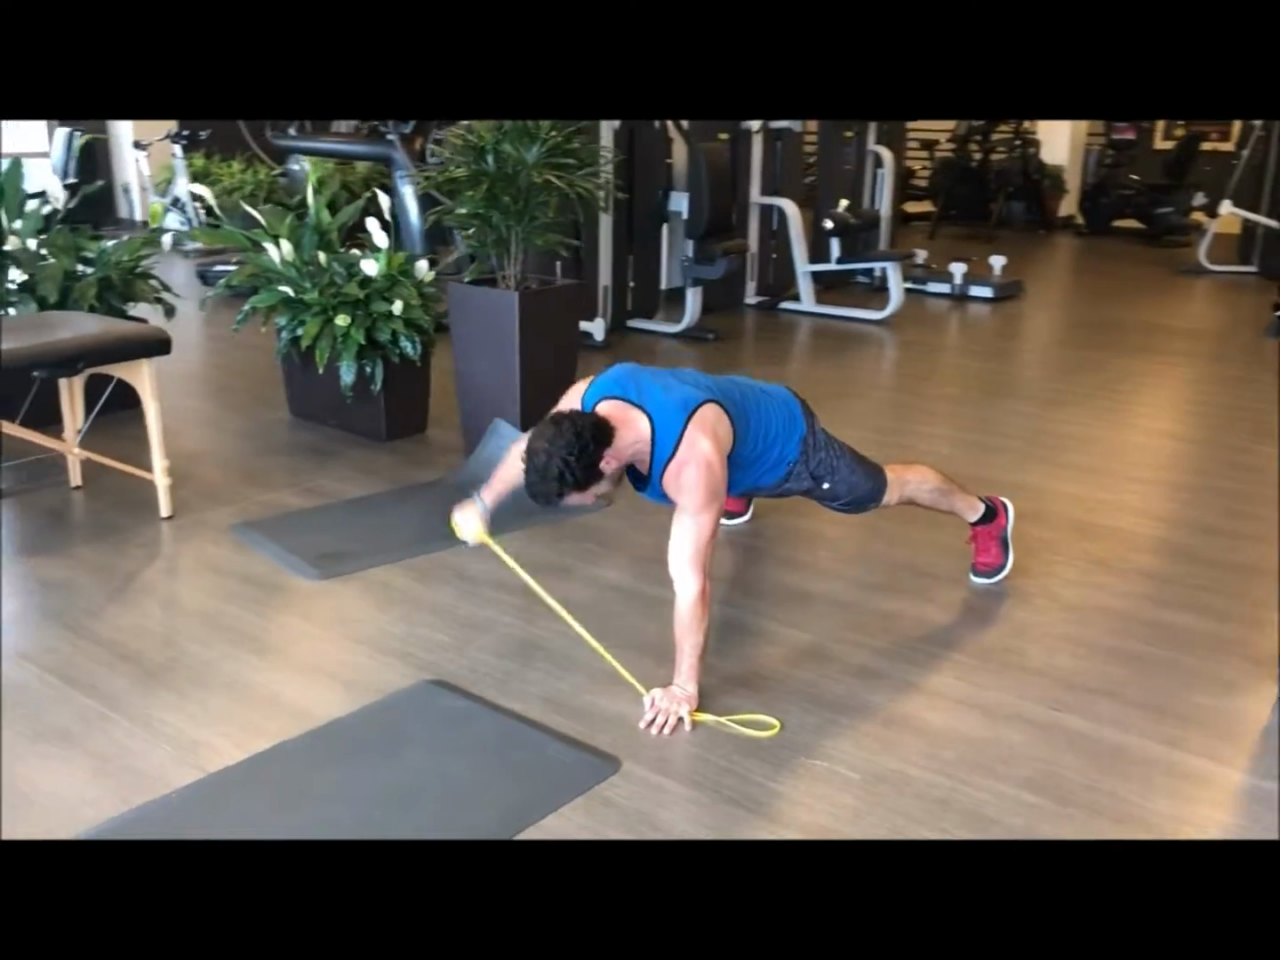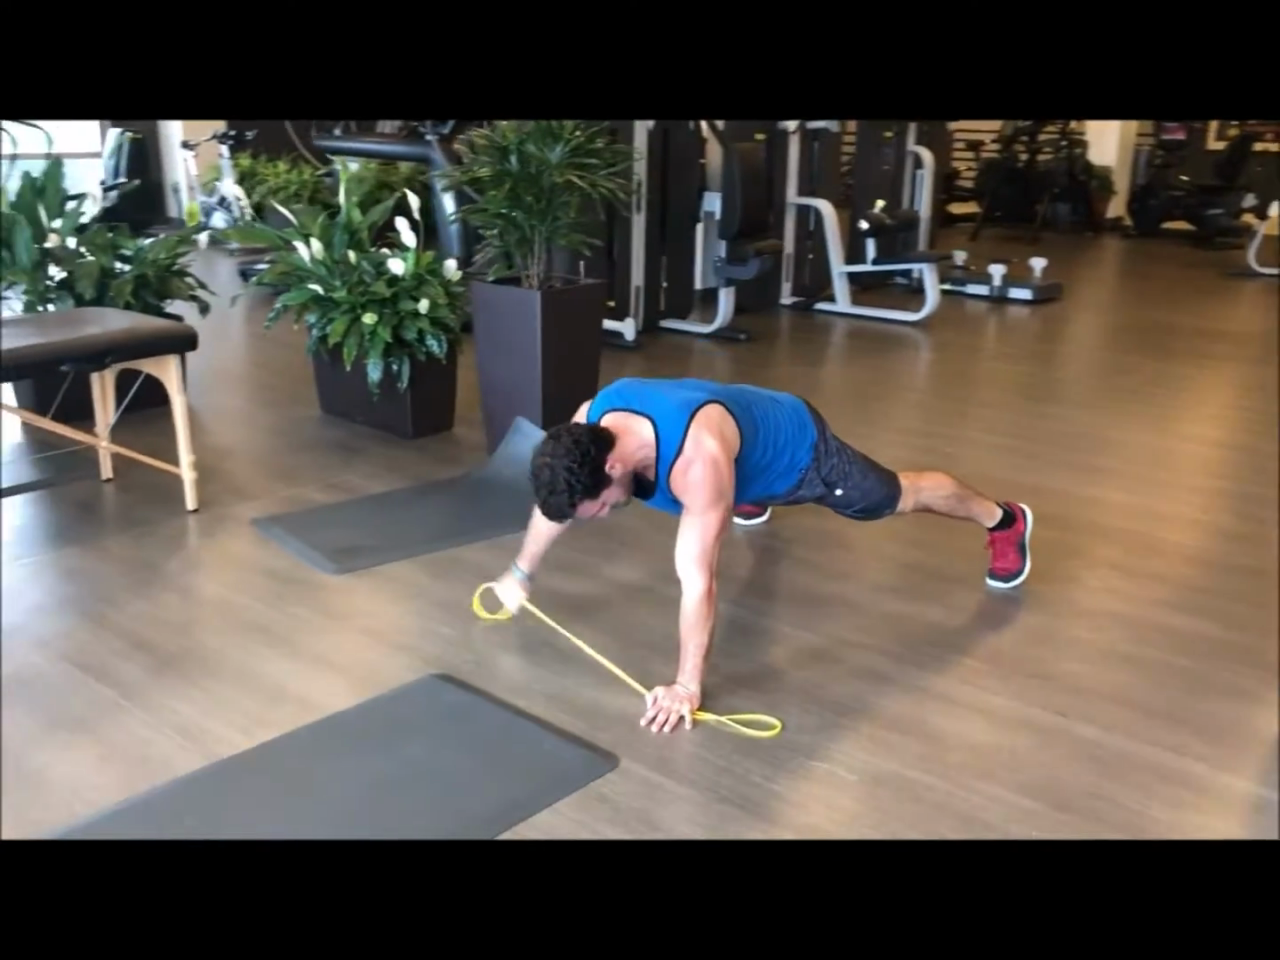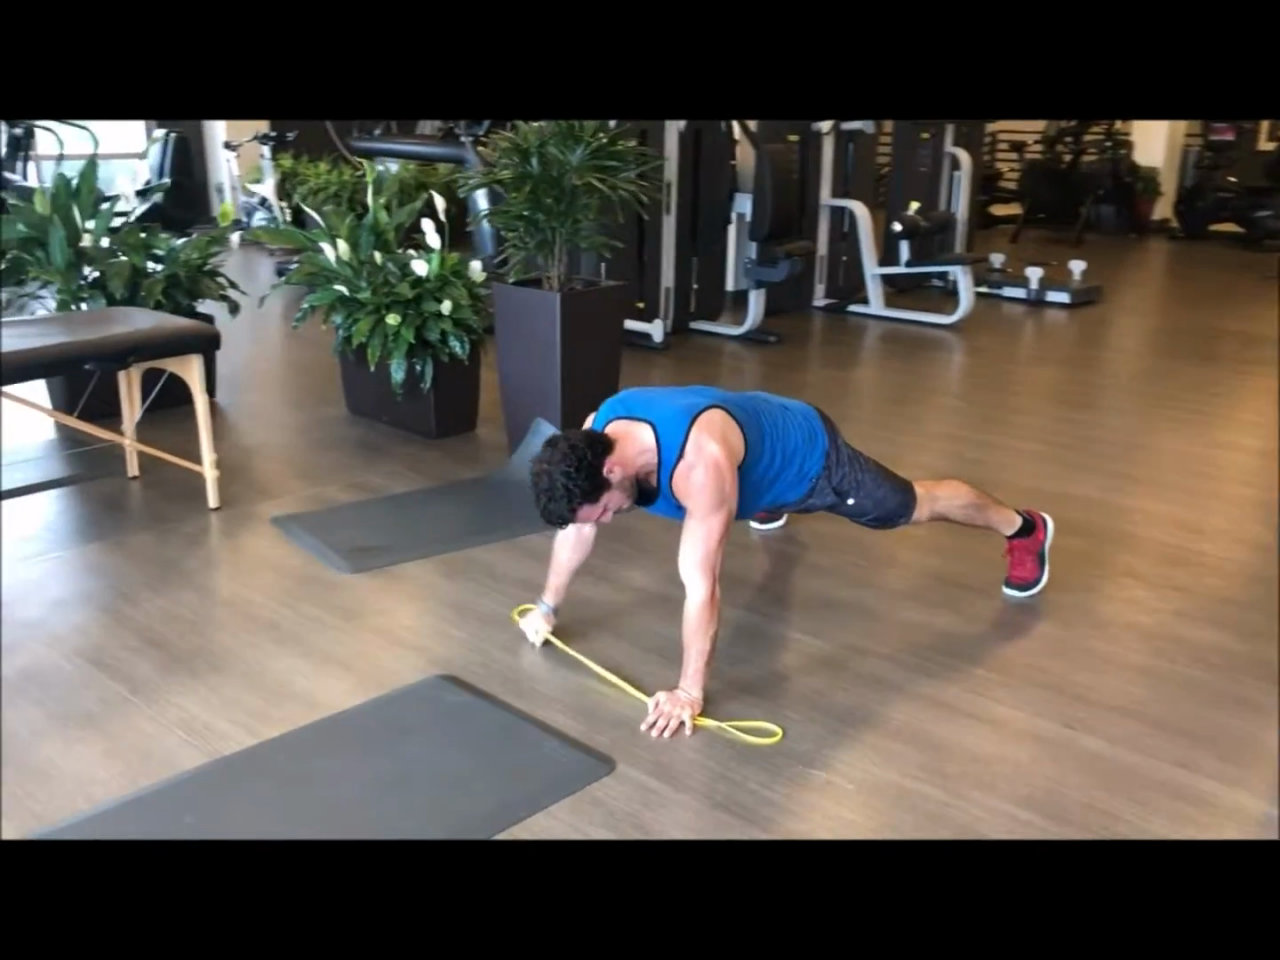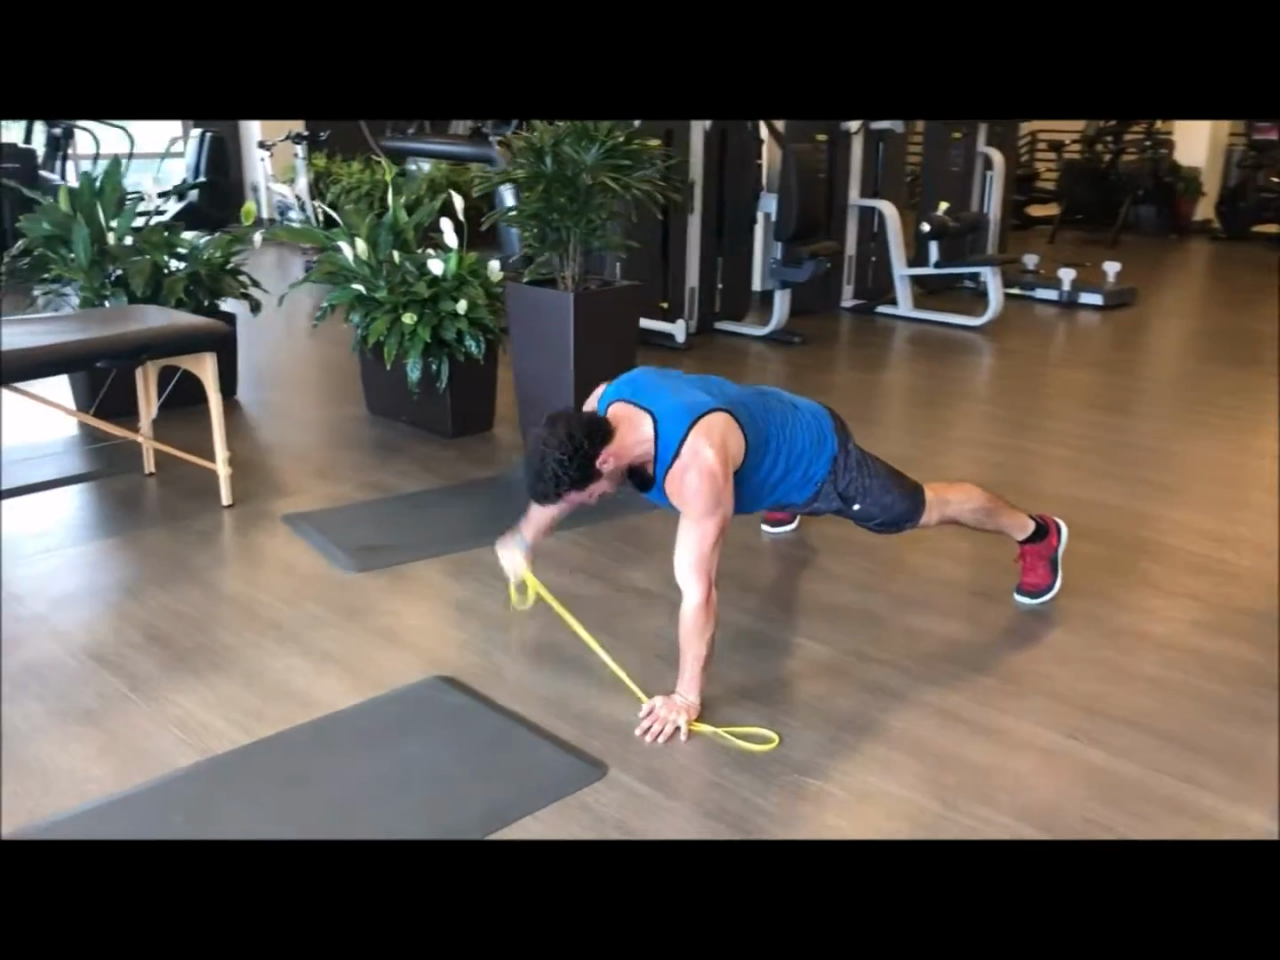
dt=0.2s
person 1, frame 1
left shoulder: (689, 461)
right shoulder: (589, 398)
left elbow: (690, 581)
right elbow: (529, 449)
left wrist: (683, 687)
right wrist: (480, 502)
left hip: (791, 448)
right hip: (748, 411)
left knee: (886, 488)
right knee: (726, 496)
left ankle: (986, 515)
right ankle: (739, 490)
person 1, frame 2
left shoulder: (696, 460)
right shoulder: (592, 419)
left elbow: (697, 581)
right elbow: (554, 499)
left wrist: (686, 686)
right wrist: (518, 573)
left hip: (804, 456)
right hip: (759, 423)
left knee: (900, 497)
right knee: (741, 498)
left ankle: (1004, 521)
right ankle: (755, 492)
person 1, frame 3
left shoulder: (699, 464)
right shoulder: (597, 431)
left elbow: (701, 586)
right elbow: (574, 526)
left wrist: (688, 692)
right wrist: (546, 607)
left hip: (816, 463)
right hip: (770, 436)
left knee: (918, 505)
right knee: (764, 505)
left ankle: (1024, 528)
right ankle: (772, 501)
person 1, frame 4
left shoulder: (694, 467)
right shoulder: (602, 406)
left elbow: (697, 590)
right elbow: (563, 484)
left wrist: (686, 698)
right wrist: (523, 537)
left hip: (823, 465)
right hip: (778, 422)
left knee: (926, 507)
right knee: (774, 503)
left ankle: (1036, 533)
right ankle: (783, 504)
